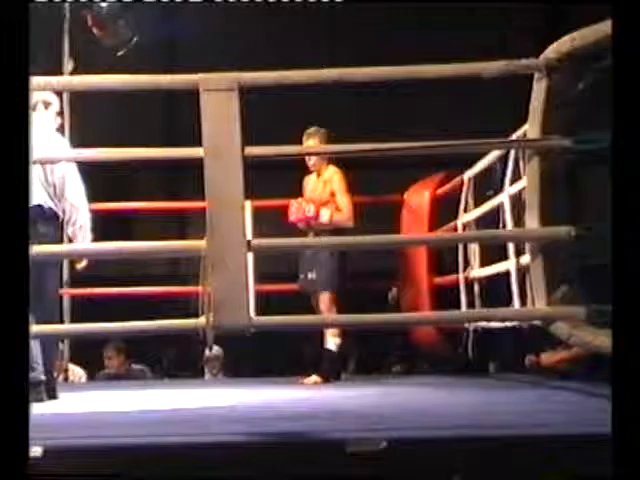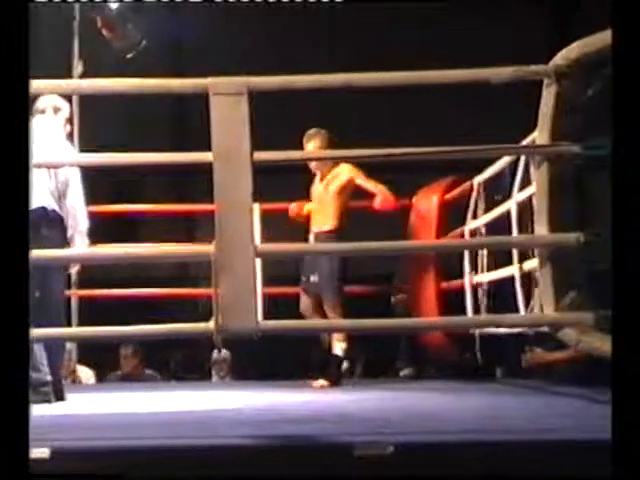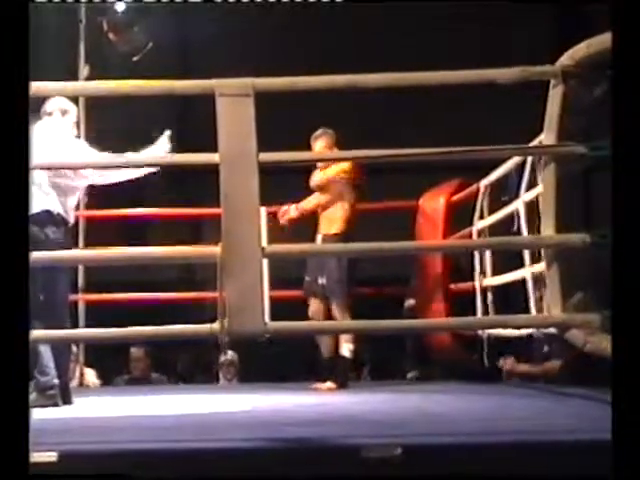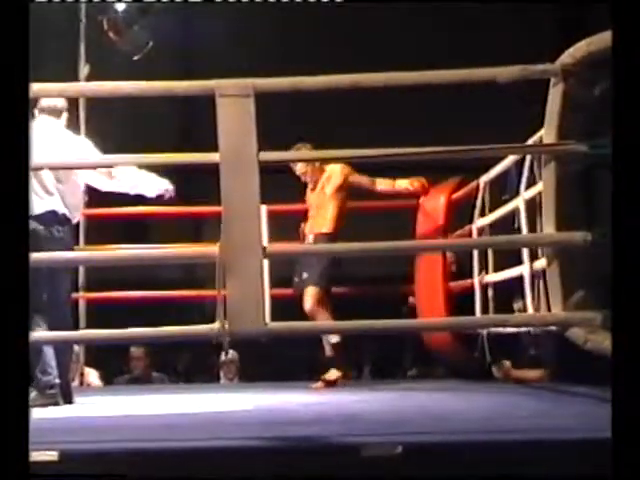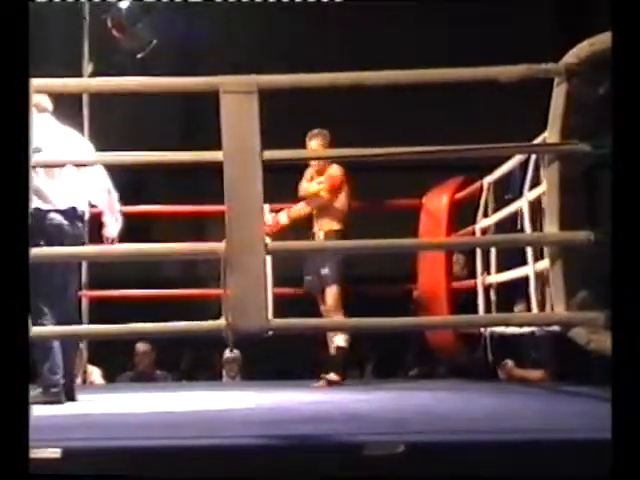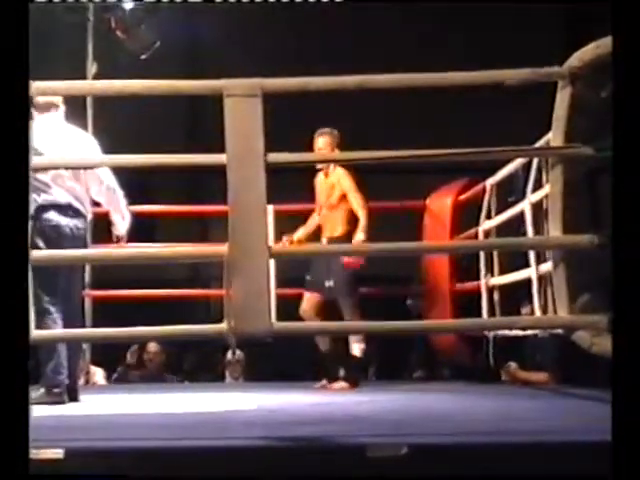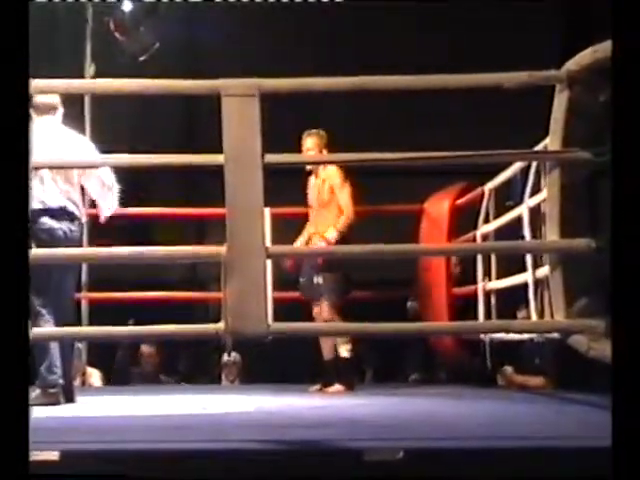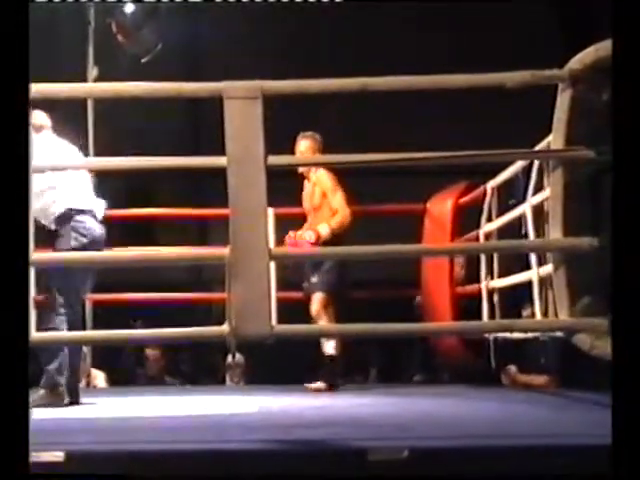
dt=0.5s
person 1, frame 1
right shoulder: (52, 140)
right elbow: (71, 192)
right wrist: (81, 235)
right hip: (42, 224)
left knee: (38, 304)
right knee: (45, 305)
right ankle: (46, 380)
person 1, frame 2
right shoulder: (58, 144)
right elbow: (72, 198)
right wrist: (78, 241)
left hip: (37, 226)
right hip: (47, 226)
left knee: (34, 308)
right knee: (50, 308)
left ankle: (40, 382)
right ankle: (51, 382)
person 1, frame 3
left shoulder: (32, 141)
right shoulder: (63, 144)
right elbow: (107, 166)
right wrist: (152, 155)
left hip: (35, 227)
right hip: (51, 229)
left knee: (37, 310)
right knee: (56, 310)
left ankle: (46, 385)
right ankle: (59, 385)
person 1, frame 4
left shoulder: (33, 138)
right shoulder: (68, 142)
right elbow: (111, 172)
right wrist: (153, 183)
left hip: (35, 226)
right hip: (55, 228)
left knee: (38, 309)
right knee: (58, 309)
left ankle: (47, 384)
right ankle: (61, 385)
person 1, frame 5
left shoulder: (34, 135)
right shoulder: (75, 139)
right elbow: (100, 183)
right wrist: (111, 221)
left hip: (43, 221)
right hip: (73, 224)
left knee: (44, 305)
right knee: (67, 305)
left ankle: (51, 383)
right ankle: (67, 383)
person 1, frame 6
left shoulder: (33, 134)
right shoulder: (82, 138)
right elbow: (104, 182)
right wrist: (120, 219)
left hip: (46, 220)
right hip: (76, 223)
left knee: (49, 304)
right knee: (71, 305)
left ankle: (54, 383)
right ankle: (70, 382)
person 1, frame 7
left shoulder: (31, 137)
right shoulder: (76, 140)
right elbow: (104, 180)
right wrist: (107, 207)
left hip: (40, 225)
right hip: (70, 226)
left knee: (42, 307)
right knee: (63, 307)
left ankle: (49, 385)
right ankle: (65, 385)
person 1, frame 8
left shoulder: (42, 146)
right shoulder: (67, 148)
left elbow: (45, 186)
left wrist: (37, 208)
left hip: (74, 225)
right hip: (92, 226)
left knee: (56, 306)
right knee: (72, 308)
left ankle: (54, 385)
right ankle: (69, 387)
person 2, frame 1
left shoulder: (335, 176)
right shoulder: (307, 181)
left elbow: (349, 219)
left wrist: (319, 213)
right wrist: (300, 217)
left knee: (327, 304)
right knee: (319, 307)
left ankle: (327, 369)
right ankle: (333, 366)
person 2, frame 2
left shoulder: (344, 172)
right shoulder: (317, 179)
left elbow: (373, 186)
left wrist: (383, 195)
right wrist: (304, 210)
left hip: (330, 242)
right hip: (312, 243)
left knee: (331, 308)
right knee: (306, 307)
left ankle: (333, 371)
right ankle: (334, 353)
person 2, frame 3
left shoulder: (345, 171)
right shoulder: (327, 173)
left elbow: (319, 189)
left hip: (337, 244)
right hip: (319, 244)
left knee: (339, 311)
right knee: (315, 313)
left ankle: (341, 373)
right ankle: (329, 370)
person 2, frame 4
left shoulder: (338, 172)
right shoulder: (310, 185)
left elbow: (373, 183)
left wrist: (404, 184)
left hip: (325, 244)
right hip: (309, 245)
left knee: (311, 306)
right knee: (318, 307)
left ankle: (338, 363)
right ankle: (331, 364)
person 2, frame 5
left shoulder: (336, 172)
right shoulder: (311, 171)
left elbow: (313, 203)
right elbow: (302, 191)
left wrist: (281, 218)
right wrist: (317, 184)
left hip: (335, 240)
right hip: (316, 241)
left knee: (332, 301)
right knee: (325, 308)
left ankle: (338, 367)
right ankle: (333, 368)
person 2, frame 6
left shoulder: (344, 178)
right shoulder: (319, 179)
left elbow: (362, 212)
left wrist: (360, 237)
right wrist: (297, 236)
right hip: (323, 248)
left knee: (350, 312)
right knee: (307, 310)
left ankle: (352, 374)
right ankle: (332, 368)
person 2, frame 7
left shoulder: (335, 174)
right shoulder: (311, 181)
left elbow: (349, 213)
left wrist: (329, 238)
right wrist: (298, 245)
right hip: (313, 251)
left knee: (329, 314)
right knee: (318, 316)
left ankle: (345, 377)
right ankle: (330, 375)
person 2, frame 8
left shoulder: (325, 178)
right shoulder: (306, 184)
left elbow: (345, 215)
left wrist: (319, 232)
right wrist: (300, 234)
left knee: (317, 309)
right knee: (326, 314)
left ankle: (328, 374)
right ankle: (332, 375)
